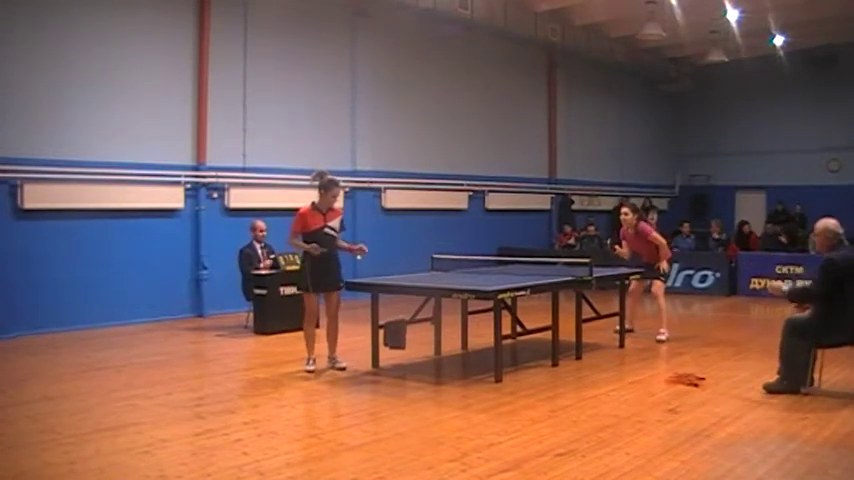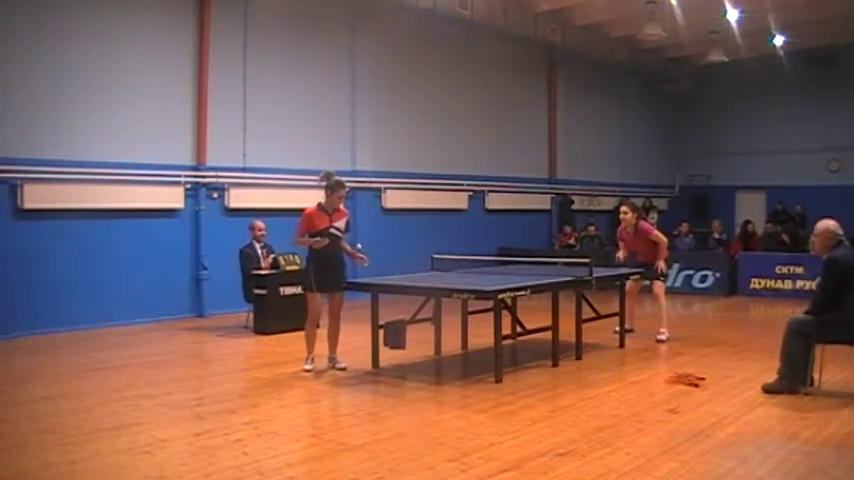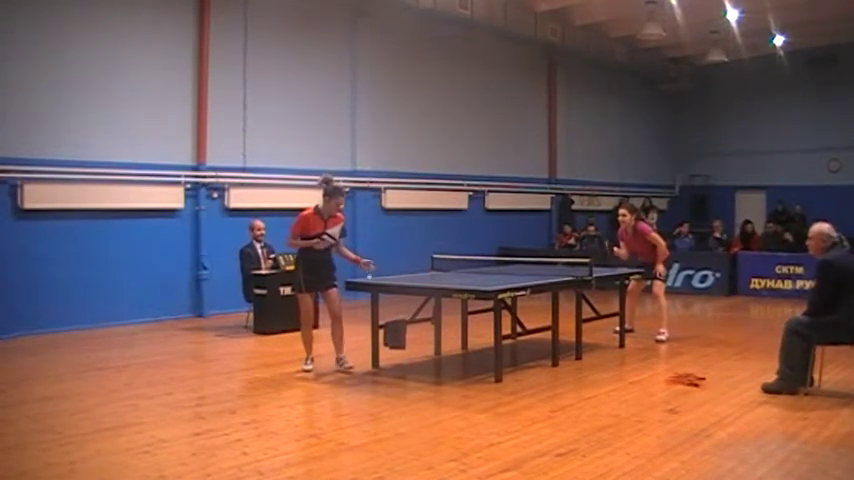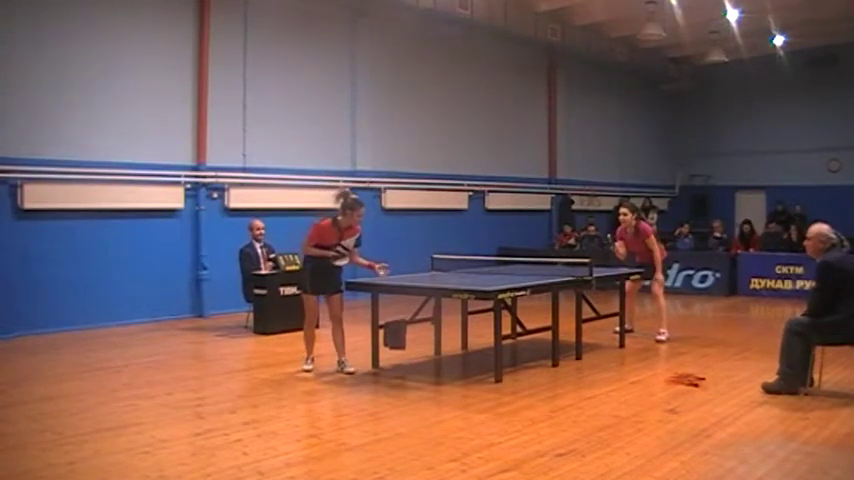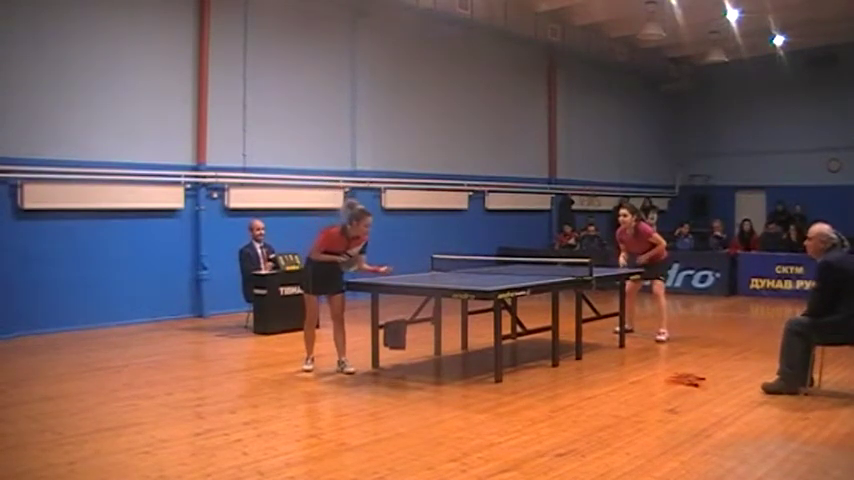
dt=0.5s
person 1, frame 1
left shoulder: (337, 214)
right shoulder: (304, 214)
right elbow: (292, 239)
left wrist: (352, 248)
right wrist: (307, 247)
left hip: (332, 268)
right hip: (312, 268)
left knee: (333, 316)
right knee: (311, 316)
left ankle: (332, 356)
right ankle: (311, 357)
person 1, frame 2
left shoulder: (343, 214)
right shoulder: (310, 214)
right elbow: (298, 239)
left wrist: (354, 254)
right wrist: (312, 242)
left hip: (337, 267)
right hip: (317, 268)
left knee: (335, 316)
right knee: (314, 316)
left ankle: (333, 356)
right ankle: (309, 357)
person 1, frame 3
left shoulder: (339, 220)
right shoulder: (306, 217)
left elbow: (340, 248)
right elbow: (291, 242)
left wrist: (359, 260)
right wrist: (310, 243)
left hip: (327, 270)
right hip: (306, 271)
left knee: (337, 315)
right knee: (307, 319)
left ankle: (340, 358)
right ankle: (309, 357)
person 1, frame 4
left shoulder: (355, 231)
right shoulder: (323, 226)
left elbow: (354, 257)
right elbow: (306, 249)
left wrist: (373, 266)
right wrist: (327, 253)
left hip: (333, 275)
right hip: (314, 273)
left knee: (337, 318)
right knee: (311, 319)
left ankle: (342, 360)
right ankle: (309, 357)
person 1, frame 5
left shoulder: (362, 239)
right shoulder: (331, 233)
left elbow: (360, 265)
right elbow: (313, 255)
left wrist: (378, 269)
right wrist: (336, 257)
left hip: (335, 275)
right hip: (315, 274)
left knee: (339, 318)
right knee: (311, 319)
left ankle: (342, 360)
right ankle: (309, 357)
person 2, frame 1
left shoulder: (833, 260)
left elbow: (815, 291)
left wrist: (785, 290)
right wrist: (810, 302)
left knee: (793, 325)
right knee: (803, 321)
left ankle: (790, 380)
right ankle: (801, 376)
person 2, frame 2
left shoulder: (834, 259)
left elbow: (823, 297)
left wrist: (807, 313)
right wrist: (809, 313)
left knee: (796, 325)
right knee: (803, 324)
left ankle: (788, 380)
right ankle: (800, 377)
person 2, frame 3
left shoulder: (828, 261)
left elbow: (819, 301)
left wrist: (805, 315)
right wrist: (808, 315)
left knee: (795, 326)
right knee: (804, 325)
left ankle: (788, 380)
right ankle: (801, 377)
person 2, frame 4
left shoulder: (827, 263)
left elbow: (819, 303)
left wrist: (805, 316)
right wrist: (807, 315)
left knee: (795, 326)
right knee: (803, 325)
left ankle: (788, 381)
right ankle: (801, 376)
person 2, frame 5
left shoulder: (828, 263)
left elbow: (819, 303)
left wrist: (804, 316)
right wrist: (807, 315)
left knee: (795, 326)
right knee: (804, 324)
left ankle: (788, 381)
right ankle: (801, 376)
person 3, frame 1
left shoulder: (642, 228)
right shoulder: (624, 232)
left elbow: (663, 243)
right elbow: (627, 254)
left wrist: (663, 260)
right wrist: (619, 251)
left hip: (660, 262)
right hip: (646, 261)
left knee: (657, 292)
right knee: (633, 291)
left ankle: (663, 330)
right ankle: (629, 324)
person 3, frame 2
left shoulder: (643, 227)
right shoulder: (621, 231)
left elbow: (664, 241)
right elbow: (624, 251)
left wrist: (660, 260)
right wrist: (621, 255)
left hip: (656, 261)
right hip: (641, 261)
left knee: (658, 292)
right knee: (629, 291)
left ankle: (664, 330)
right ankle: (628, 325)
person 3, frame 3
left shoulder: (641, 228)
right shoulder: (622, 232)
left elbow: (661, 244)
right elbow: (625, 255)
left wrist: (659, 263)
right wrist: (617, 251)
left hip: (659, 261)
right hip: (644, 262)
left knee: (657, 292)
right knee: (631, 291)
left ankle: (664, 330)
right ankle: (629, 325)
person 3, frame 4
left shoulder: (643, 228)
right shoulder: (621, 231)
left elbow: (656, 250)
right elbow: (622, 255)
left wrist: (658, 272)
right wrist: (616, 248)
left hip: (657, 262)
right hip: (641, 262)
left knee: (657, 292)
right knee: (629, 291)
left ankle: (663, 330)
right ankle: (628, 325)
person 3, frame 5
left shoulder: (643, 229)
right shoulder: (620, 233)
left elbow: (663, 244)
right elbow: (625, 251)
left wrist: (646, 256)
right wrist: (622, 257)
left hip: (658, 261)
right hip: (642, 262)
left knee: (658, 292)
right knee: (629, 291)
left ankle: (663, 330)
right ankle: (628, 325)
